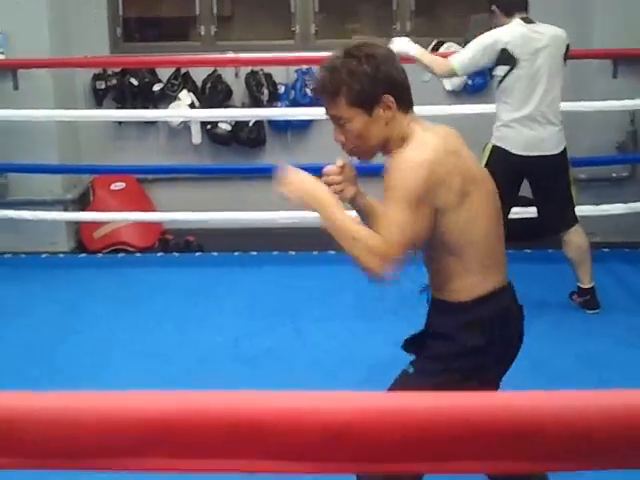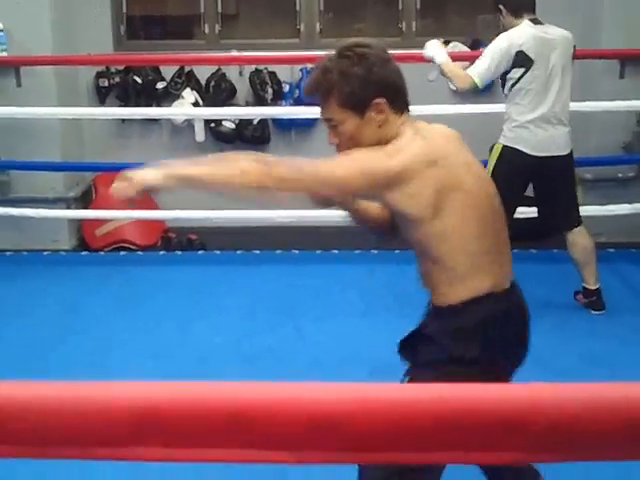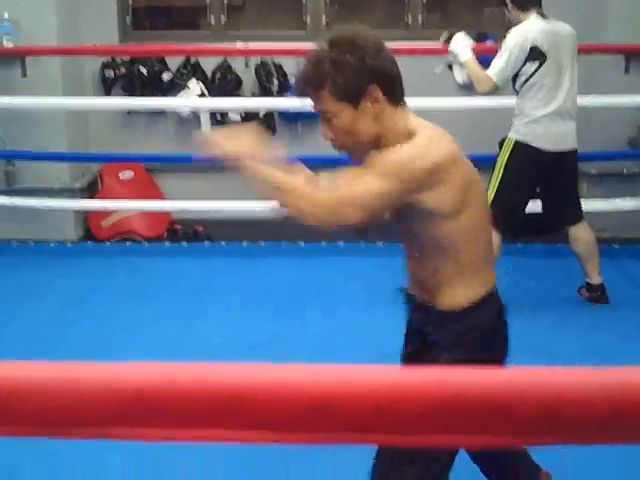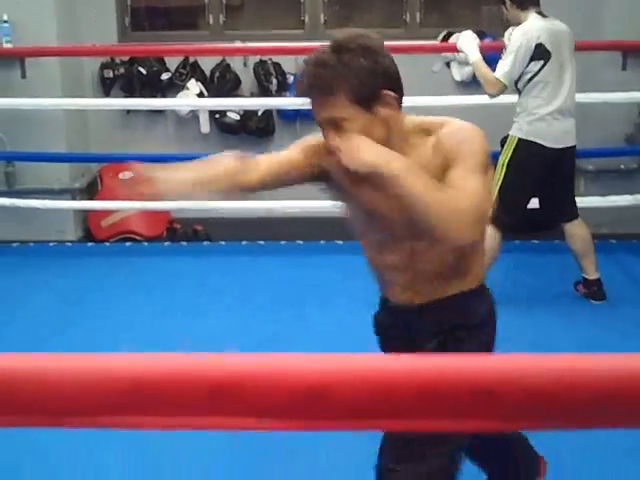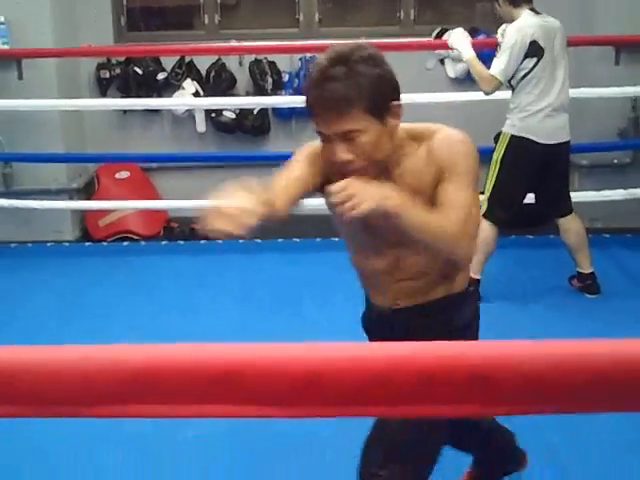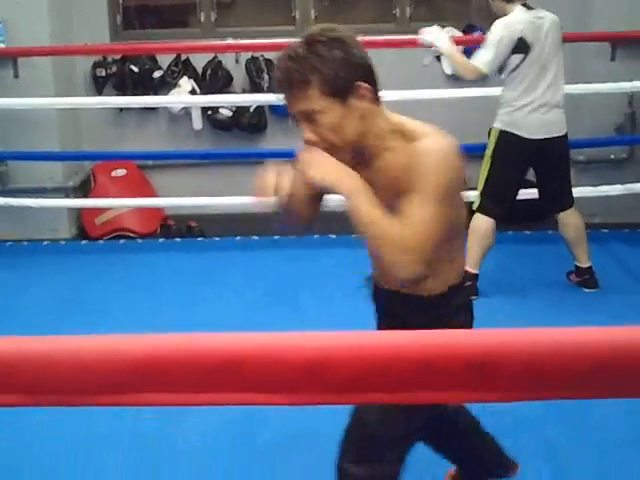
dt=0.1s
person 1, frame 1
left shoulder: (418, 159)
right shoulder: (432, 139)
left elbow: (380, 258)
right elbow: (392, 238)
left wrist: (318, 199)
right wrist: (354, 198)
left hip: (474, 327)
right hip: (490, 315)
person 1, frame 2
left shoulder: (402, 163)
right shoulder: (436, 138)
left elbow: (282, 175)
right elbow: (395, 222)
right wrist: (353, 203)
left hip: (473, 330)
person 1, frame 3
left shoulder: (426, 156)
right shoulder: (386, 151)
left elbow: (329, 211)
right elbow: (355, 210)
left wrist: (251, 157)
right wrist: (310, 186)
left hip: (458, 333)
right hip: (433, 318)
person 1, frame 4
left shoulder: (458, 139)
right shoulder: (329, 148)
left elbow: (464, 231)
right elbow: (249, 172)
left wrist: (393, 166)
right wrist: (170, 178)
left hip: (458, 321)
right hip: (396, 318)
person 1, frame 5
left shoulder: (447, 147)
right shoulder: (323, 157)
left elbow: (459, 247)
right elbow: (270, 201)
left wrist: (391, 201)
right wrist: (240, 206)
left hip: (443, 320)
right hip: (383, 319)
right knee: (439, 414)
person 1, frame 6
left shoulder: (430, 154)
right shoulder: (326, 141)
left elbow: (404, 263)
right elbow: (300, 216)
left wrist: (348, 185)
right wrist: (286, 190)
left hip: (431, 314)
right hip: (392, 303)
right knee: (423, 404)
person 2, frame 1
left shoulder: (498, 39)
right shoulder: (558, 36)
left elbow: (445, 69)
left wrist: (410, 48)
left hip: (510, 147)
right hip: (551, 146)
right knee: (567, 223)
right ankle: (587, 292)
person 2, frame 2
left shoulder: (509, 41)
right shoulder: (564, 38)
left elbow: (464, 82)
left wrist: (439, 55)
left hip: (518, 147)
right hip: (558, 147)
right knee: (570, 223)
right ankle: (592, 292)
person 2, frame 3
left shoulder: (521, 36)
right shoulder: (567, 32)
left elbow: (485, 84)
left wrist: (463, 52)
left hip: (529, 141)
right hip: (565, 141)
left knee: (495, 218)
right knee: (573, 219)
right ankle: (596, 286)
person 2, frame 4
left shoulder: (524, 34)
right shoulder: (563, 30)
left elbow: (493, 87)
left wrist: (472, 51)
left hip: (531, 138)
right hip: (564, 138)
left knee: (497, 216)
right knee: (568, 215)
right ankle: (593, 282)
person 2, frame 5
left shoulder: (518, 30)
right shoulder: (555, 26)
left elbow: (489, 84)
left wrist: (464, 48)
left hip: (524, 134)
right hip: (558, 135)
left knee: (492, 212)
right knee: (563, 210)
left ankle: (471, 282)
right ankle: (587, 276)
person 2, frame 6
left shoulder: (507, 26)
left elbow: (471, 72)
left wrist: (442, 42)
left hip: (516, 130)
right hip: (554, 129)
left knee: (489, 207)
right knee: (563, 204)
left ankle: (469, 278)
right ankle: (585, 271)
